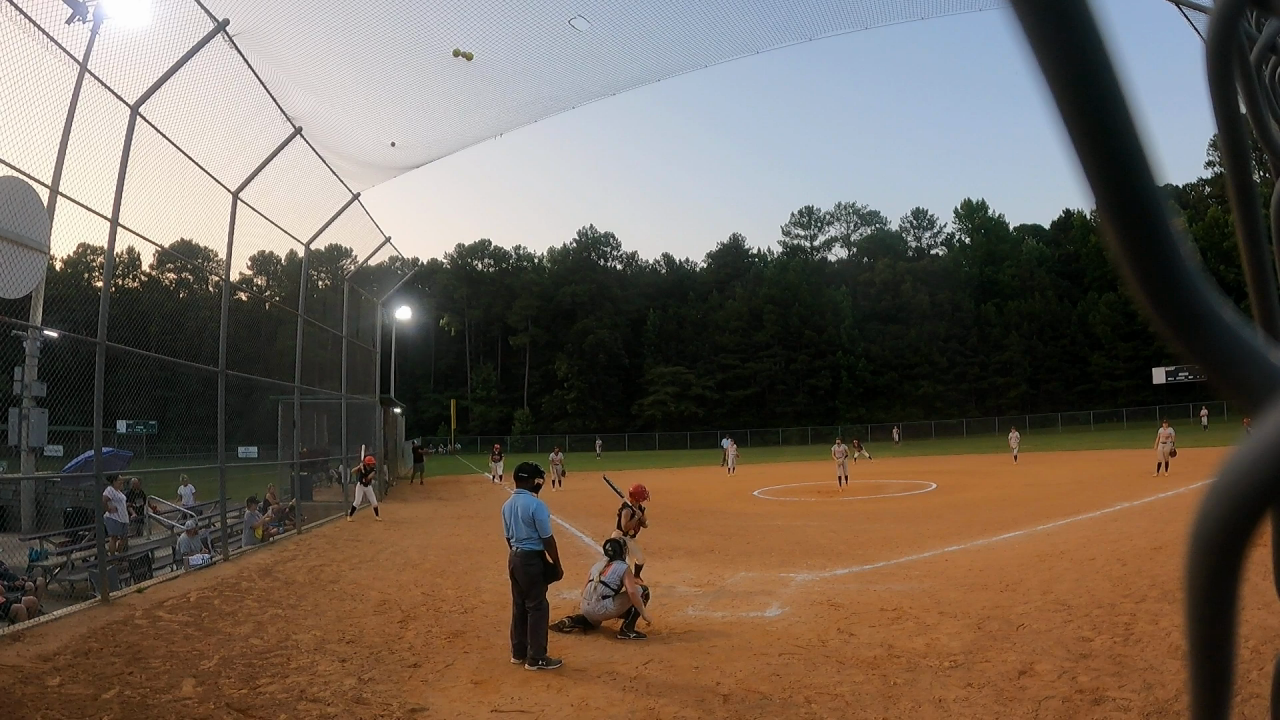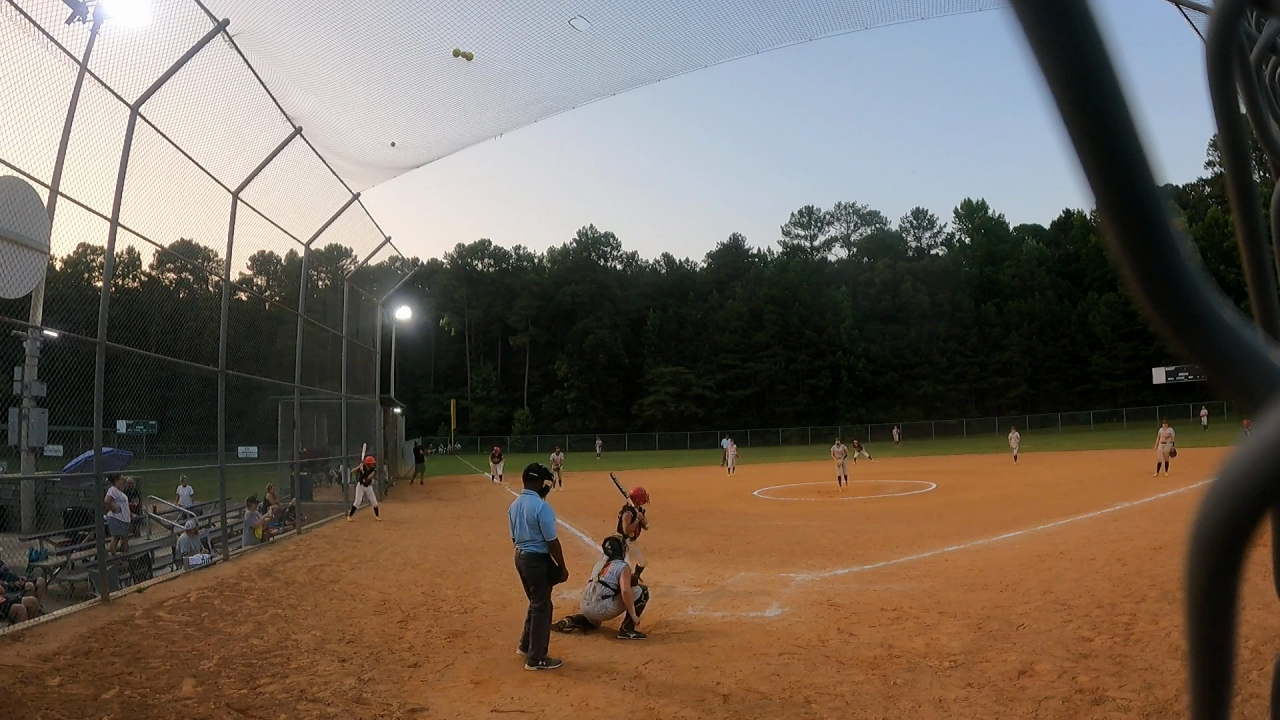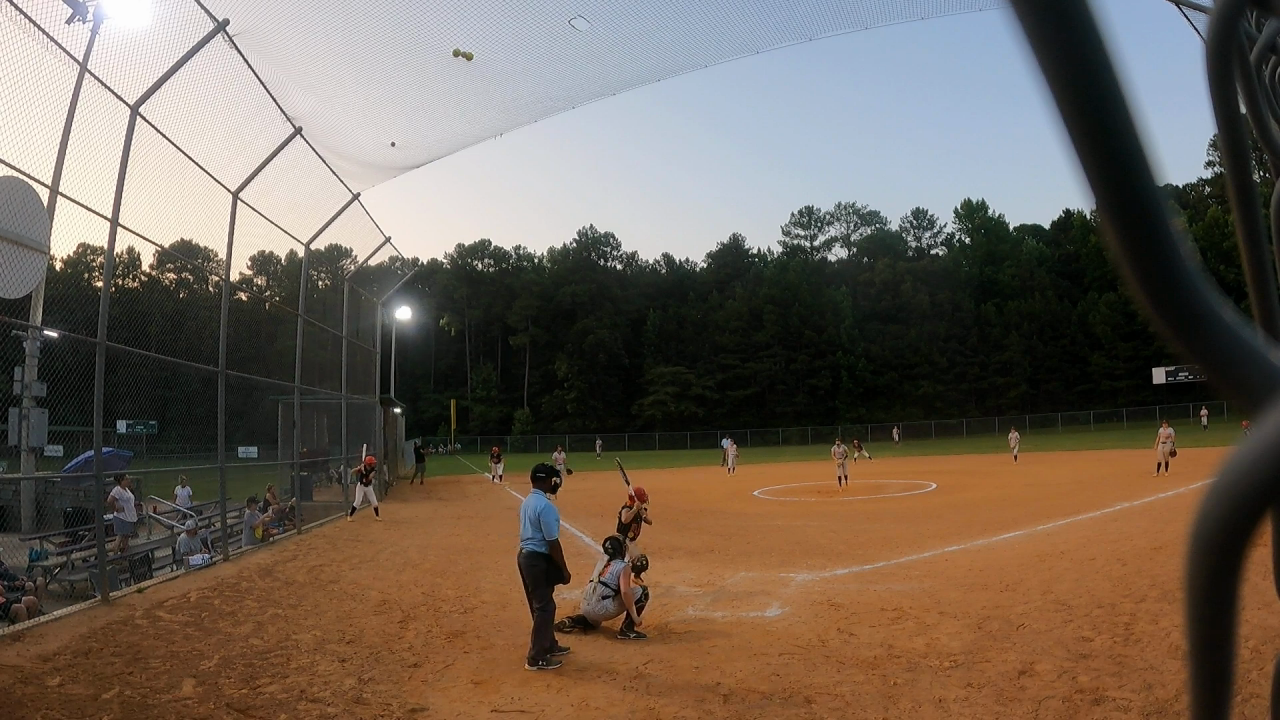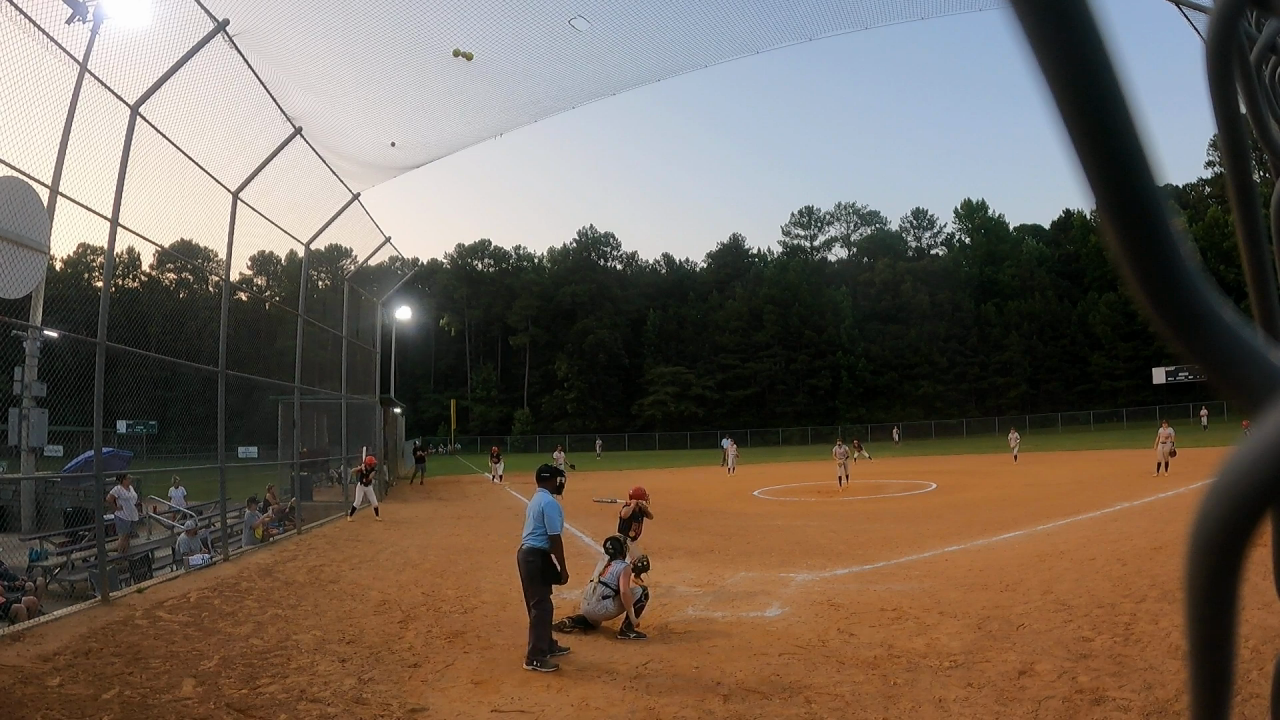
dt=0.4s
person 1, frame 1
left shoulder: (507, 505)
right shoulder: (536, 505)
right elbow: (547, 539)
right wrist: (557, 565)
left hip: (514, 558)
right hip: (532, 559)
left knee: (519, 606)
right knee: (537, 608)
left ankle: (519, 652)
right ankle: (535, 658)
person 1, frame 2
left shoulder: (514, 505)
right shoulder: (541, 507)
right elbow: (552, 541)
right wrist: (562, 567)
left hip: (520, 558)
right hip: (537, 560)
left knee: (535, 604)
right knee: (541, 608)
left ankle: (526, 645)
right ankle: (536, 658)
person 1, frame 3
left shoulder: (527, 502)
right shoulder: (546, 506)
right elbow: (552, 542)
right wrist: (564, 569)
left hip: (525, 556)
right hip: (538, 560)
left knee: (540, 606)
right knee: (544, 607)
left ankle: (548, 646)
right ankle: (536, 658)
person 1, frame 4
left shoulder: (536, 500)
right shoulder: (550, 502)
right elbow: (554, 538)
left wrist: (556, 566)
right wrist: (563, 568)
left hip: (527, 554)
right hip: (537, 557)
left knee: (539, 604)
right knee: (541, 606)
left ankle: (547, 646)
right ankle: (535, 657)
